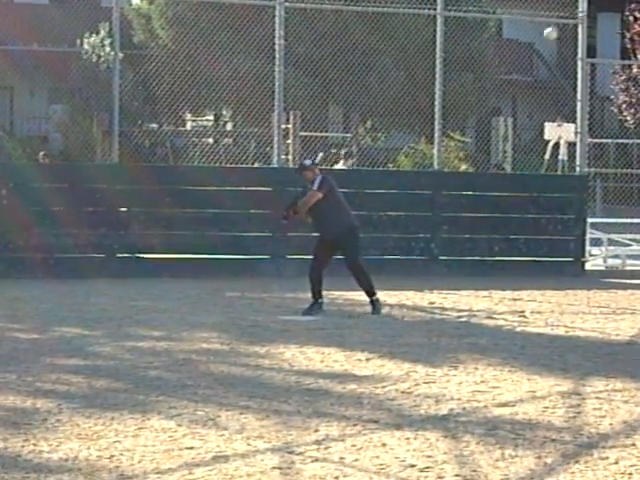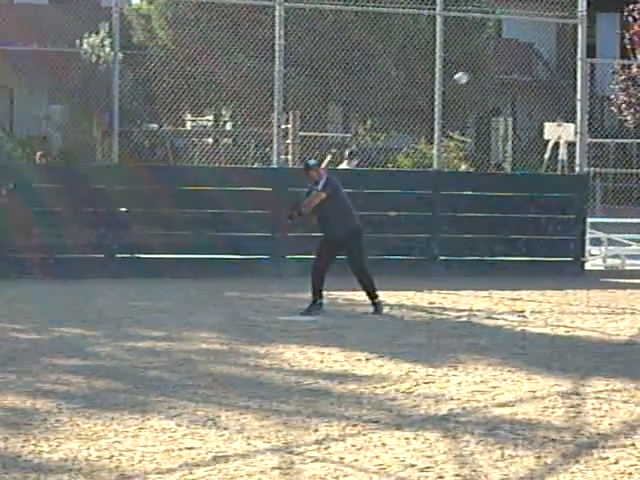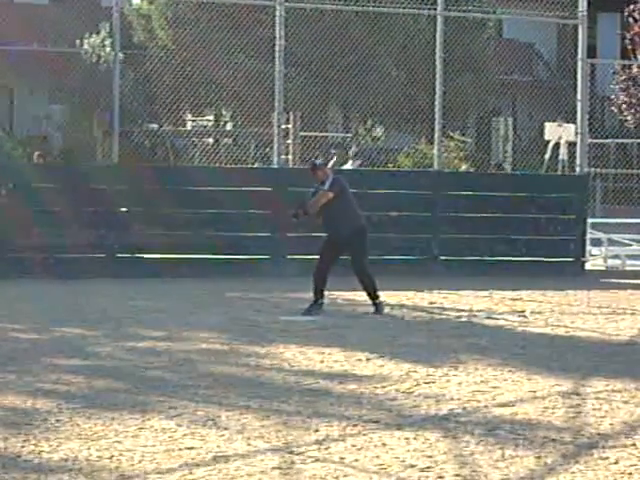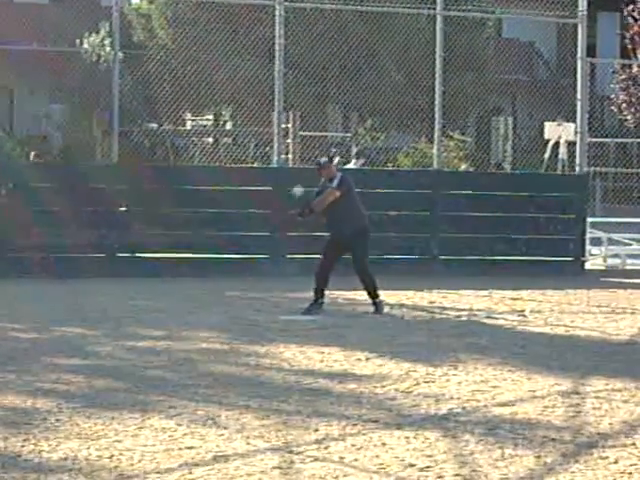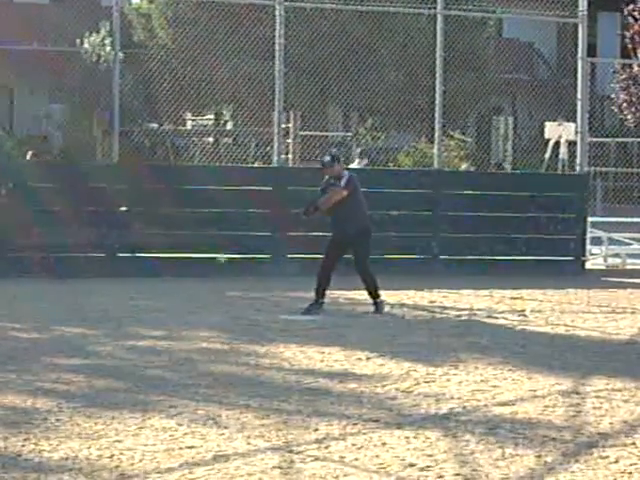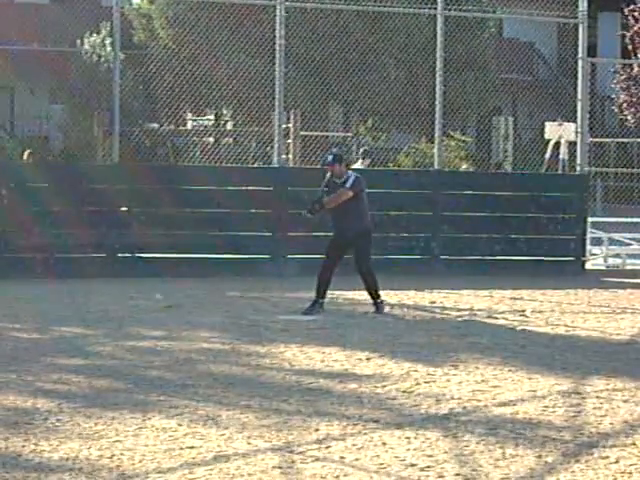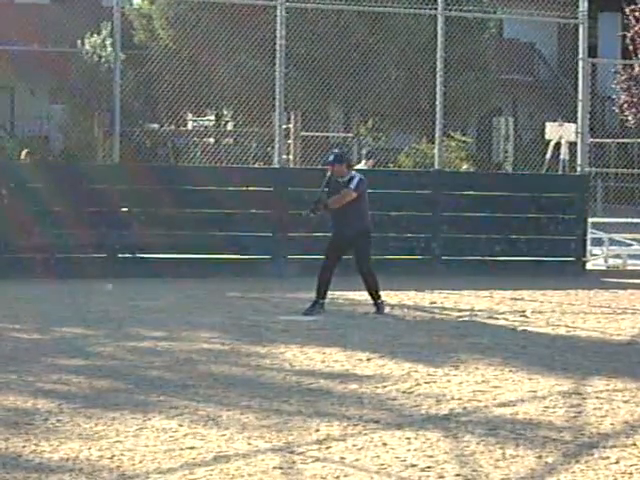
dt=0.1s
person 1, frame 1
left shoulder: (324, 181)
right shoulder: (307, 192)
left elbow: (310, 200)
right elbow: (307, 215)
left wrist: (294, 211)
right wrist: (295, 211)
left hip: (347, 231)
right hip: (327, 235)
left knee: (354, 265)
right knee: (315, 267)
left ankle: (374, 299)
right ankle: (317, 302)
person 1, frame 2
left shoulder: (328, 181)
right shoulder: (312, 191)
left elbow: (314, 201)
right elbow: (310, 212)
left wrist: (297, 212)
right wrist: (299, 211)
left hip: (351, 232)
right hip: (331, 236)
left knee: (358, 266)
right knee: (318, 267)
left ankle: (375, 300)
right ankle: (317, 302)
person 1, frame 3
left shoulder: (336, 181)
right shoulder: (317, 191)
left elbow: (322, 199)
right elbow: (315, 211)
left wrist: (303, 211)
right wrist: (304, 211)
left hip: (355, 232)
right hip: (335, 235)
left knee: (360, 268)
right knee: (321, 267)
left ankle: (376, 301)
right ankle: (318, 302)
person 1, frame 4
left shoulder: (342, 179)
right shoulder: (322, 188)
left elbow: (328, 198)
right elbow: (321, 210)
left wrist: (309, 209)
right wrist: (310, 210)
left hip: (358, 231)
right hip: (338, 234)
left knee: (361, 267)
right knee: (323, 267)
left ankle: (376, 300)
right ankle: (318, 301)
person 1, frame 5
left shoulder: (349, 178)
right shoulder: (326, 185)
left elbow: (335, 197)
right elbow: (326, 206)
left wrist: (315, 207)
right wrist: (316, 207)
left hip: (360, 231)
right hip: (340, 233)
left knee: (362, 267)
right knee: (326, 266)
left ankle: (377, 300)
right ankle: (318, 301)
person 1, frame 6
left shoulder: (355, 179)
right shoulder: (330, 184)
left elbow: (340, 198)
right elbow: (328, 205)
left wrist: (320, 205)
right wrist: (319, 205)
left hip: (361, 232)
right hip: (341, 233)
left knee: (364, 267)
right knee: (327, 266)
left ankle: (377, 301)
right ankle: (319, 301)
person 1, frame 7
left shoulder: (358, 180)
right shoulder: (332, 182)
left elbow: (343, 199)
right elbow: (328, 203)
left wrist: (324, 205)
right wrist: (321, 205)
left hip: (360, 232)
right hip: (340, 233)
left knee: (364, 267)
right knee: (327, 266)
left ankle: (378, 301)
right ankle: (319, 302)
